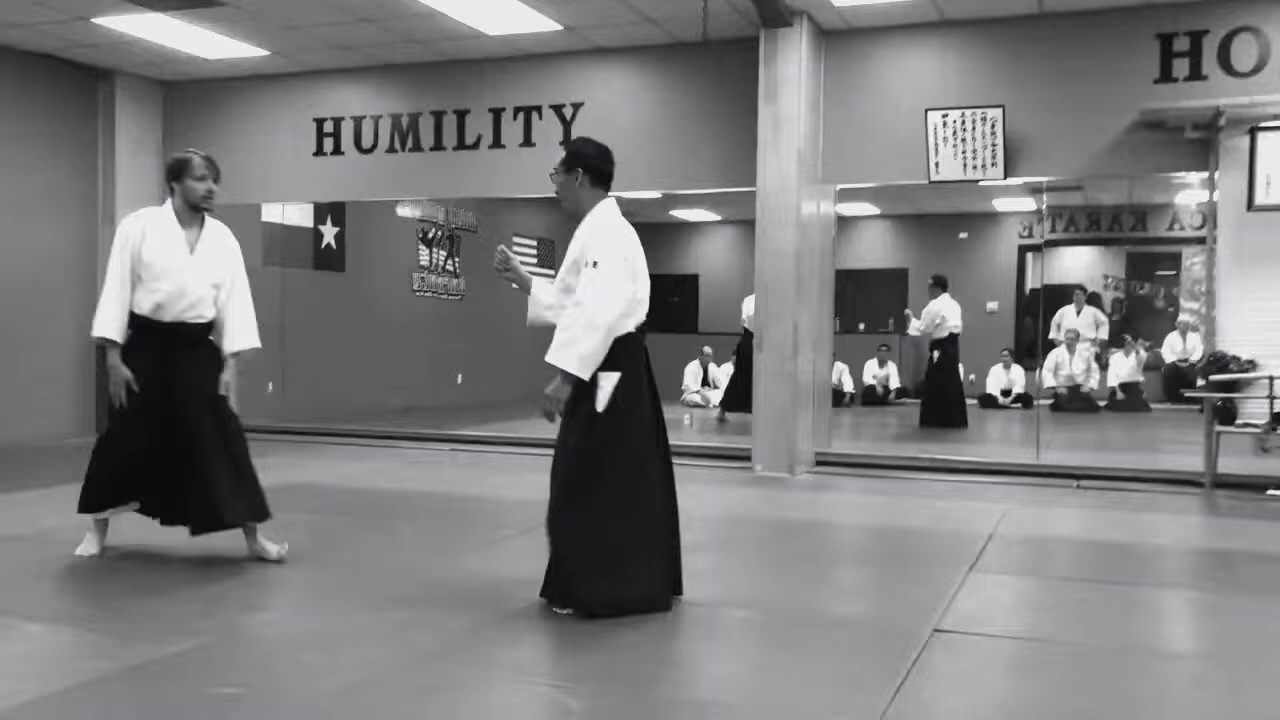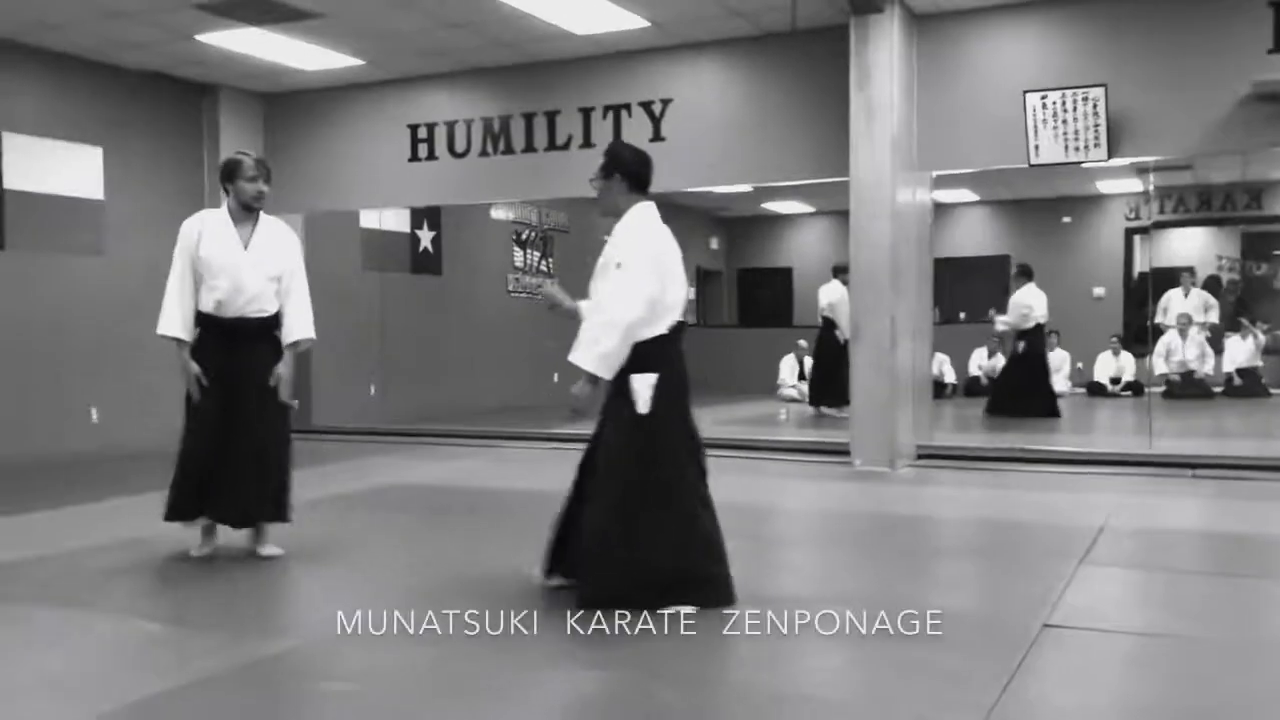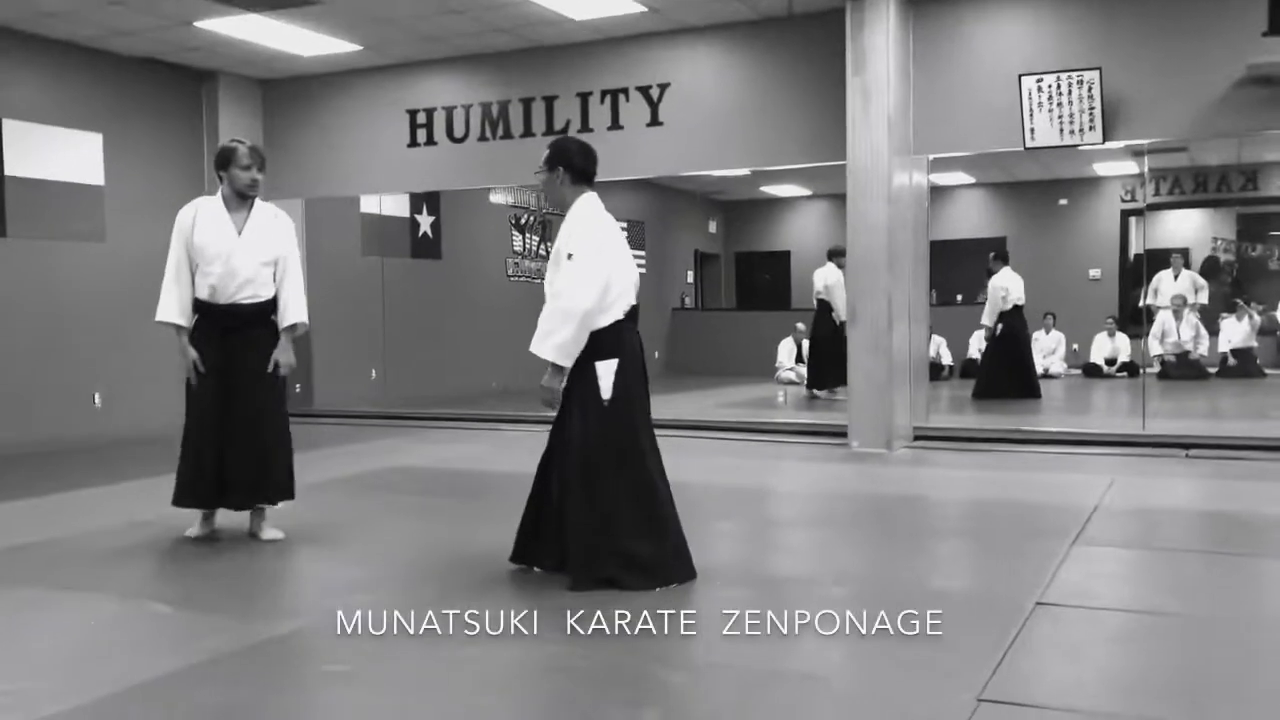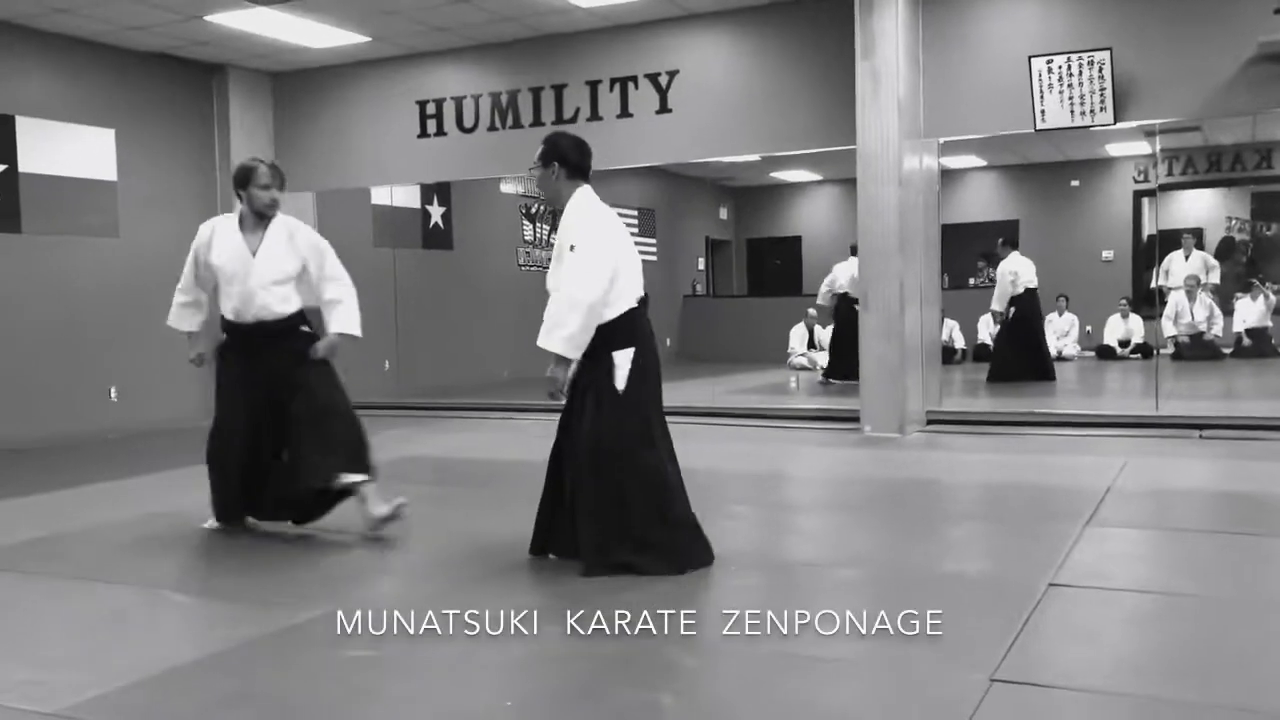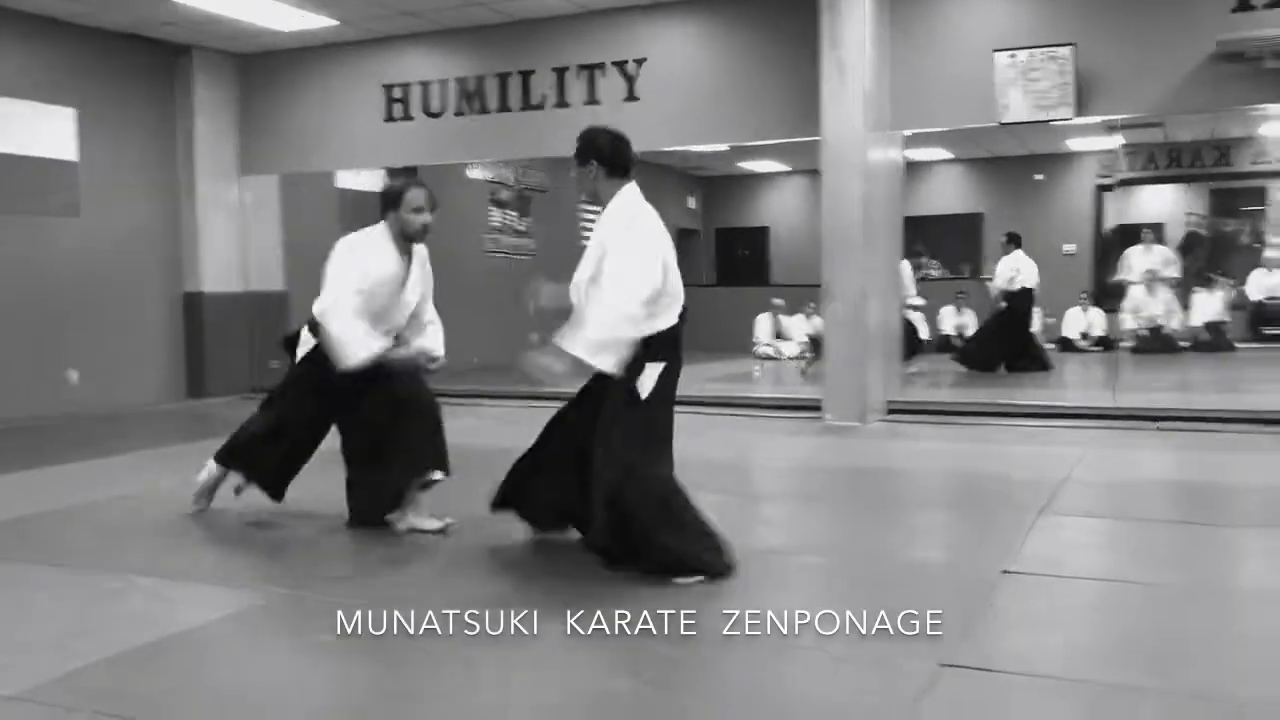
dt=0.4s
person 1, frame 1
left shoulder: (605, 231)
right shoulder: (599, 230)
left elbow: (598, 311)
right elbow: (575, 301)
left wrist: (563, 377)
right wrist: (523, 281)
left hip: (608, 371)
right hip: (612, 371)
left knee: (595, 482)
right knee: (621, 480)
left ankle: (605, 590)
right ankle: (640, 585)
person 1, frame 2
left shoulder: (636, 233)
right shoulder: (644, 231)
left elbow: (624, 312)
left wrist: (589, 374)
right wrist: (573, 308)
left hip: (646, 372)
right hip: (643, 370)
left knee: (661, 477)
right knee: (609, 472)
left ankle: (692, 585)
right ankle: (592, 569)
person 1, frame 3
left shoulder: (583, 224)
right shoulder: (591, 220)
left elbow: (575, 302)
left wrist: (556, 367)
right wrist: (564, 364)
left hip: (604, 356)
right hip: (602, 353)
left knee: (619, 462)
right knee: (575, 458)
left ankle: (657, 564)
right ankle: (562, 552)
person 1, frame 4
left shoulder: (584, 218)
right shoulder: (584, 216)
left elbow: (581, 293)
left wrist: (559, 356)
right wrist: (568, 354)
left hip: (620, 347)
right hip: (608, 346)
left knee: (628, 454)
right knee: (582, 445)
left ankle: (679, 548)
right ankle: (576, 537)
person 1, frame 5
left shoulder: (631, 224)
right shoulder: (623, 219)
left elbow: (620, 303)
right elbow: (598, 288)
left wrist: (570, 356)
right wrist: (564, 335)
left hip: (647, 358)
right hip: (625, 357)
left knee: (634, 458)
right knee: (575, 431)
left ankle: (696, 554)
right ankle: (564, 514)
person 2, frame 1
left shoulder: (224, 240)
right shoulder: (139, 226)
left elbow: (235, 301)
right elbow: (117, 290)
left wrist: (231, 364)
right wrist: (114, 357)
left hip: (196, 348)
right hip: (144, 345)
left knee: (223, 438)
right knee: (124, 439)
left ankle: (254, 535)
right ankle: (98, 527)
person 2, frame 2
left shoulder: (282, 235)
right shoulder: (198, 228)
left elbow: (294, 295)
right elbow: (181, 291)
left wrist: (289, 357)
right wrist: (185, 354)
left hip: (262, 344)
right hip: (213, 343)
left knee: (266, 437)
right knee: (206, 437)
left ankle: (260, 530)
right ankle: (207, 529)
person 2, frame 3
left shoulder: (277, 220)
right shoulder: (193, 215)
left elbow: (290, 281)
right elbow: (178, 279)
left wrist: (288, 339)
right wrist: (185, 340)
left hip: (260, 329)
right hip: (210, 330)
left knee: (265, 422)
right knee: (206, 423)
left ankle: (258, 515)
right ankle: (207, 512)
person 2, frame 4
left shoulder: (297, 235)
right shoulder: (211, 234)
left elbow: (338, 285)
right elbow: (192, 289)
left wrist: (336, 334)
right wrist: (194, 338)
left hip: (291, 342)
right hip: (240, 347)
left knee: (329, 411)
right knee: (233, 434)
left ankle: (371, 506)
right ankle: (232, 508)
person 2, frame 5
left shoulder: (420, 256)
right shoulder: (361, 252)
left elbow: (423, 312)
right elbow: (340, 316)
left wrist: (431, 349)
right wrist: (384, 355)
left hip: (381, 355)
right hip: (326, 355)
left knee: (415, 415)
right knee: (284, 422)
left ankle: (409, 509)
right ankle: (214, 475)
